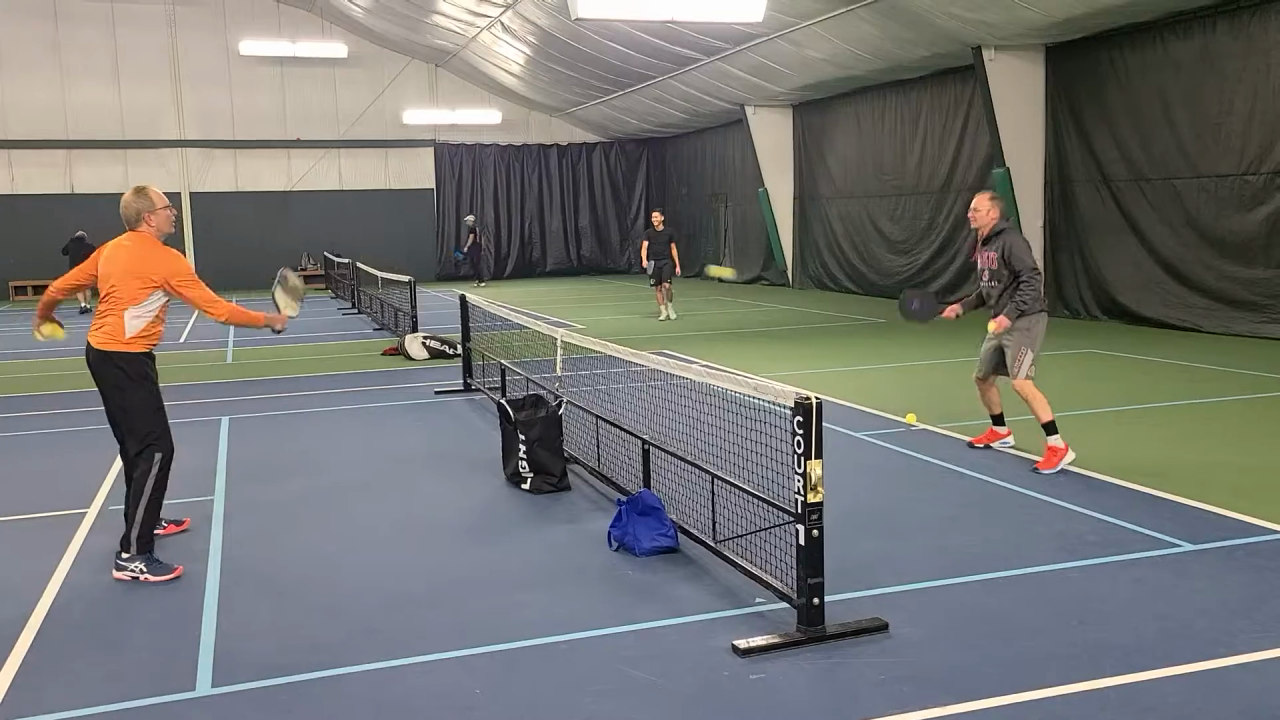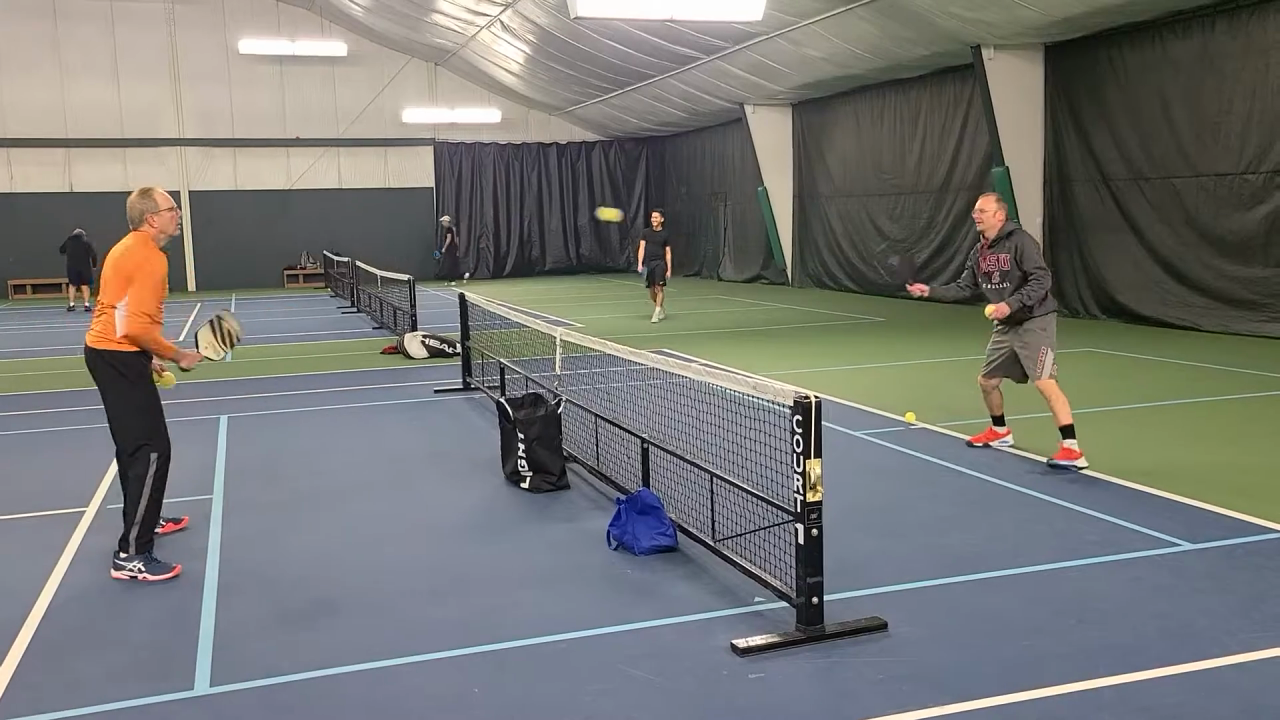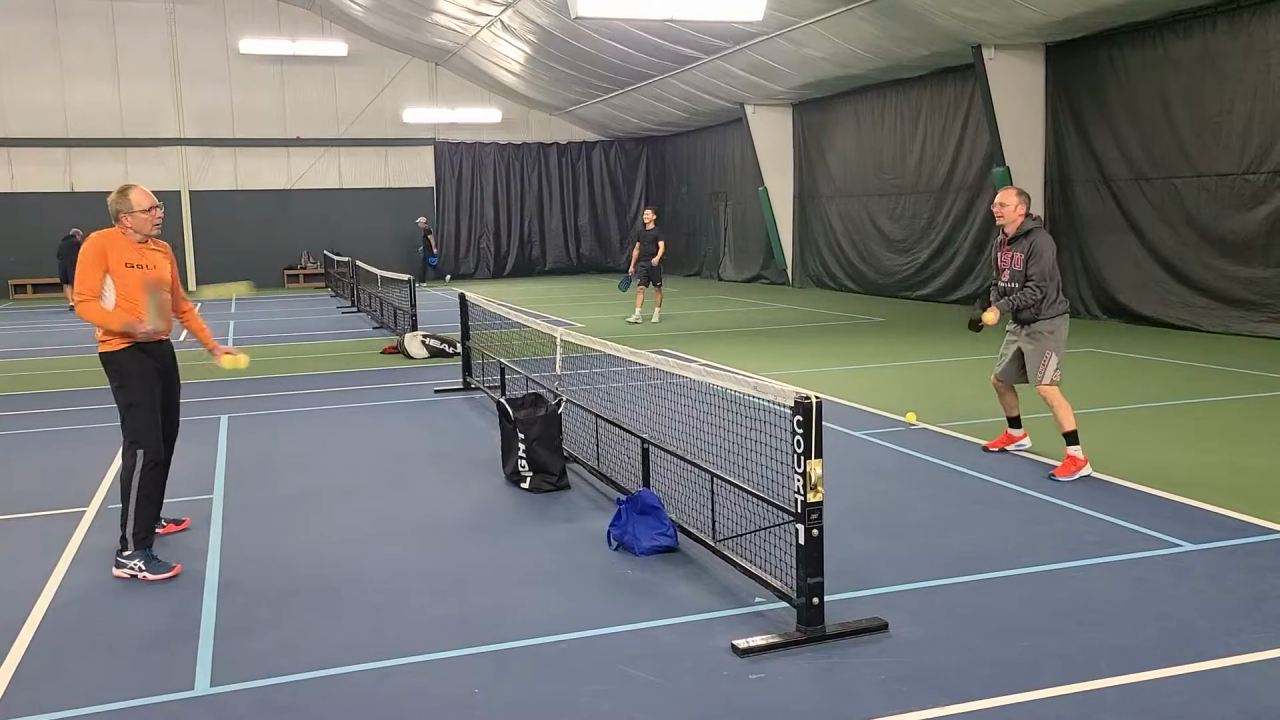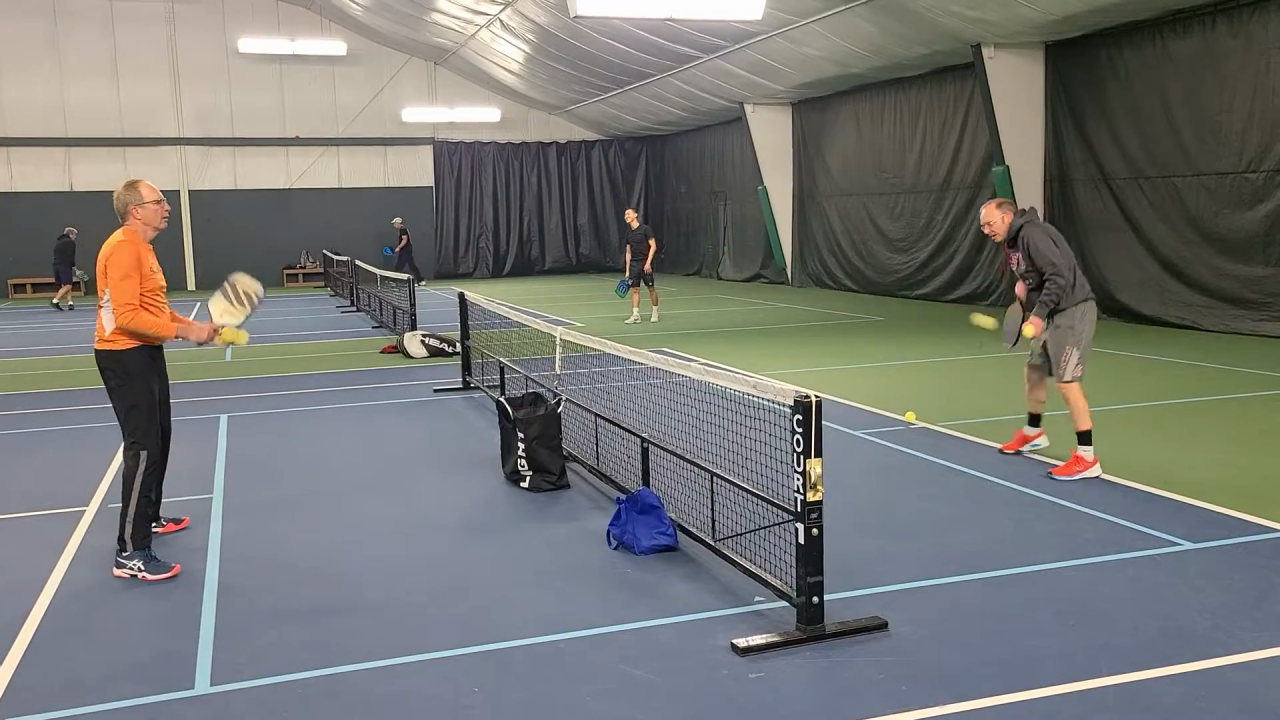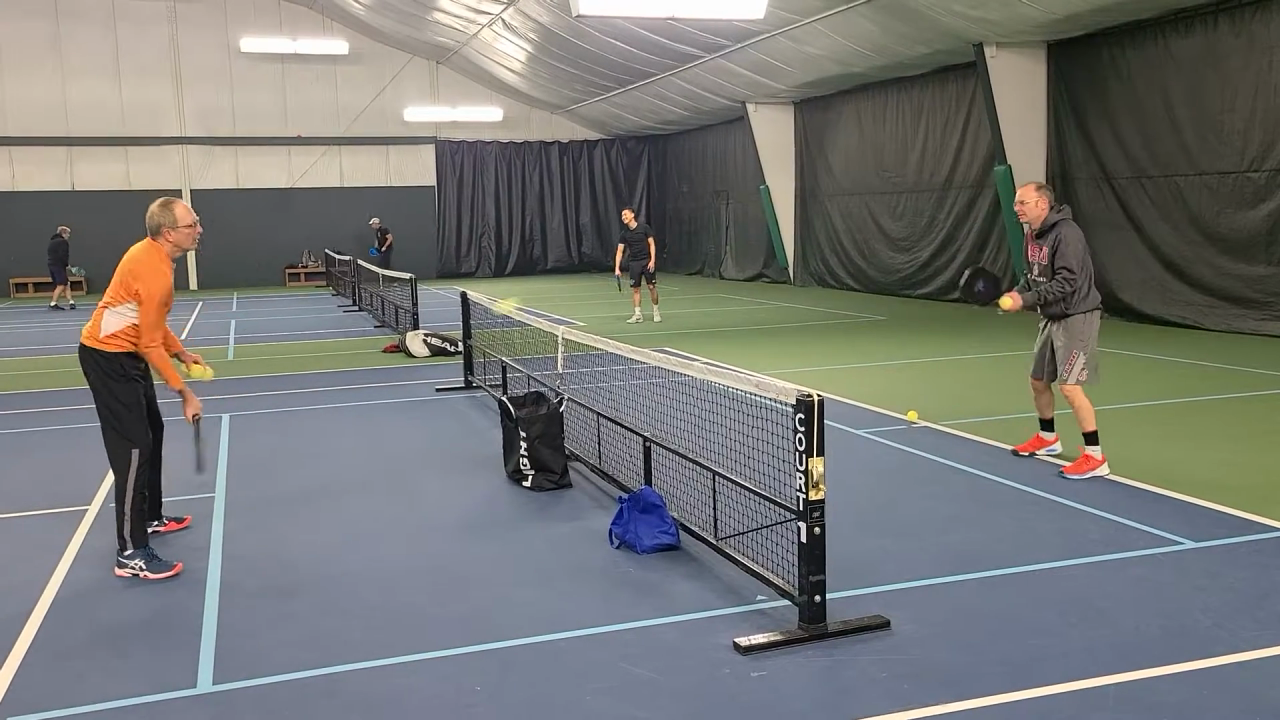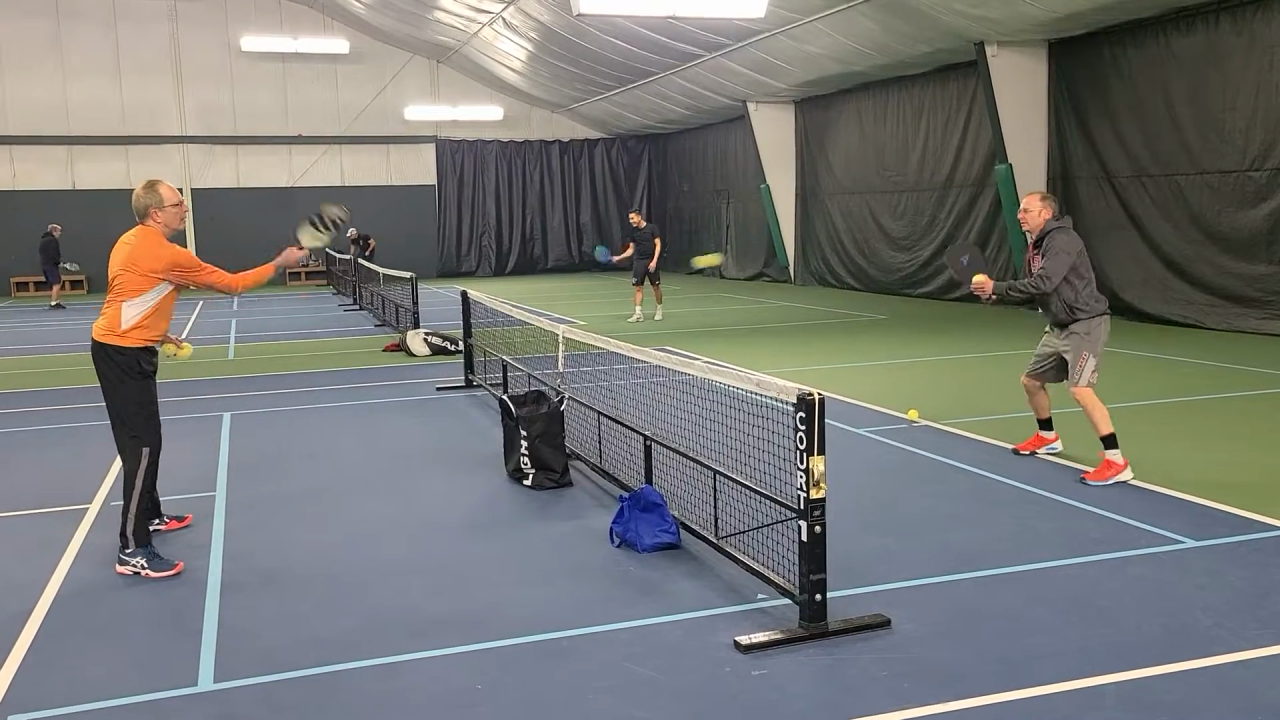
dt=0.4s
person 1, frame 1
left shoulder: (110, 249)
right shoulder: (166, 259)
left elbow: (61, 288)
right elbow: (215, 309)
left wrist: (43, 315)
right wrist: (269, 320)
left hip: (104, 353)
right hip: (127, 359)
left knee: (137, 444)
right knee: (155, 450)
left ankle: (145, 519)
right ankle: (132, 555)
person 1, frame 2
left shoulder: (137, 250)
right shoulder: (144, 256)
right elbow: (135, 322)
left wrist: (147, 358)
right wrist: (178, 355)
left hip: (124, 357)
right hip: (115, 358)
left knee: (136, 446)
right knee: (151, 450)
left ankle: (146, 518)
right ankle: (130, 555)
person 1, frame 3
left shoulder: (162, 250)
right shoulder: (99, 244)
left elbow: (180, 304)
right elbow: (86, 304)
left wrist: (210, 343)
right wrist: (132, 325)
left hip: (160, 350)
right hip: (125, 353)
left knee: (163, 437)
right knee: (143, 445)
left ankle: (148, 518)
right ankle: (130, 553)
person 1, frame 4
left shoulder: (142, 247)
right shoulder: (125, 247)
left elbow: (156, 311)
right elbow: (128, 317)
left wrist: (199, 329)
right wrist: (186, 332)
left hip: (145, 353)
right hip: (124, 355)
left knee: (159, 438)
right knee: (143, 447)
left ankle: (149, 517)
right ankle: (130, 553)
person 1, frame 5
left shoulder: (149, 253)
right shoulder: (156, 276)
right elbow: (153, 345)
left wrist: (183, 352)
right wrist: (185, 394)
left hip: (122, 353)
right hip: (109, 357)
left knee: (151, 433)
right knee: (133, 446)
left ankle: (149, 516)
right ankle: (131, 552)
person 1, frame 6
left shoulder: (132, 241)
right shoulder: (165, 254)
right elbow: (232, 284)
left wrist: (159, 335)
right wrist: (280, 262)
left hip: (123, 348)
right hip: (123, 354)
left knee: (147, 439)
right knee: (142, 445)
left ankle: (150, 514)
right ankle: (133, 551)
person 2, frame 1
left shoulder: (1012, 241)
right shoulder: (982, 246)
left elbow: (1032, 282)
left wrist: (1008, 315)
right wrist: (961, 305)
left hip: (1025, 324)
right hip: (1001, 325)
left knee: (1022, 383)
right knee: (983, 377)
left ankle: (1057, 446)
right ankle: (999, 431)
person 2, frame 2
left shoulder: (1021, 241)
right shoulder: (980, 250)
left elbow: (1042, 279)
right elbow: (964, 287)
left wrist: (1012, 304)
right wrist: (928, 291)
left hip: (1036, 322)
right hip: (1006, 326)
left knee: (1044, 382)
right knee: (987, 381)
left ankle: (1072, 450)
right ankle: (1000, 431)
person 2, frame 3
left shoulder: (1038, 240)
right shoulder: (1001, 243)
left elbow: (1037, 289)
right elbow: (999, 282)
left wrist: (1002, 308)
right wrist: (993, 305)
left hip: (1046, 324)
right hip: (1019, 324)
left knee: (1046, 388)
right knee: (1000, 380)
left ankle: (1077, 457)
right ankle: (1016, 434)
person 2, frame 4
left shoulder: (1031, 235)
right shoulder: (1014, 241)
left elbow: (1060, 276)
left wrist: (1040, 314)
right wrist: (1025, 285)
left hip: (1074, 311)
right hip: (1054, 315)
left knee: (1068, 385)
right knee: (1034, 373)
left ankle: (1087, 457)
right ankle: (1032, 433)
person 2, frame 5
left shoulder: (1066, 233)
right shoulder: (1031, 236)
left elbow: (1065, 283)
left wrist: (1026, 300)
right wrist: (1017, 294)
left hip: (1078, 318)
right hip: (1051, 320)
left knee: (1070, 388)
right knee: (1037, 381)
left ankle: (1094, 457)
right ankle: (1047, 439)
person 2, frame 6
left shoulder: (1061, 238)
right shoulder: (1038, 243)
left elbow: (1045, 281)
right elbow: (1031, 290)
left wrist: (997, 287)
right wrist: (994, 289)
left hip: (1087, 324)
right hip: (1060, 326)
left knee: (1082, 390)
right knee: (1031, 380)
left ankle: (1116, 462)
right ankle: (1048, 438)
